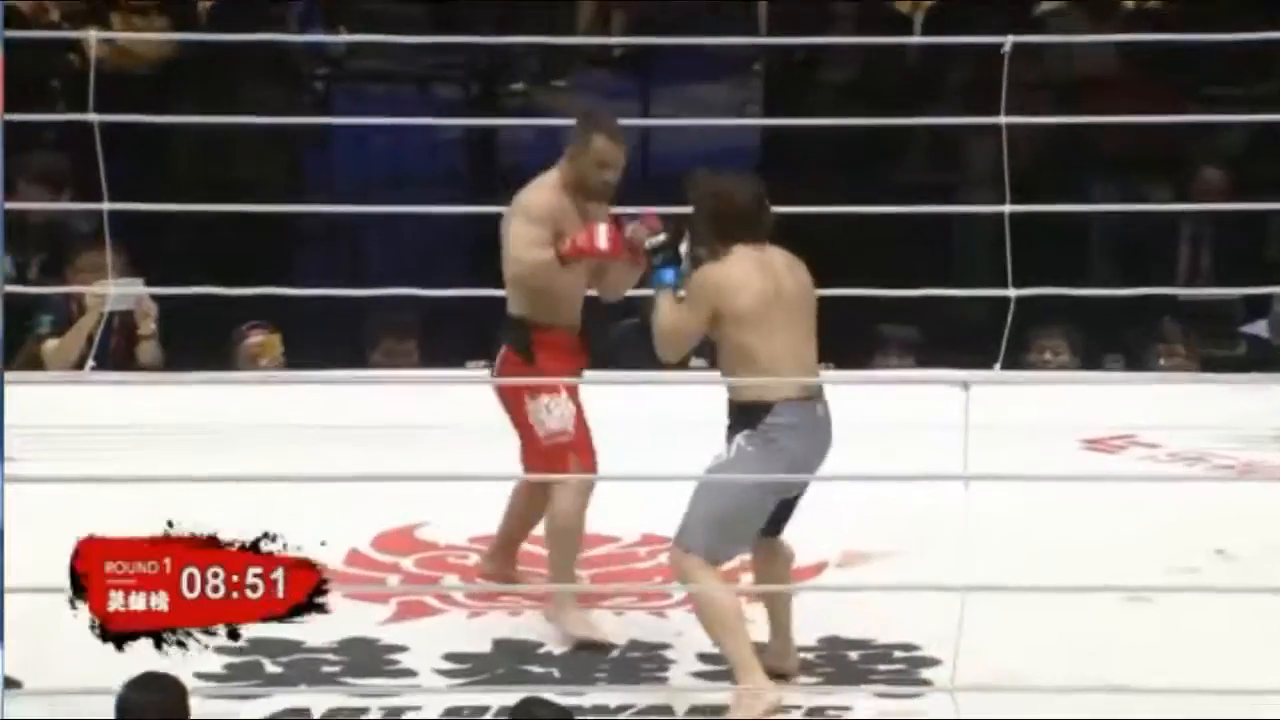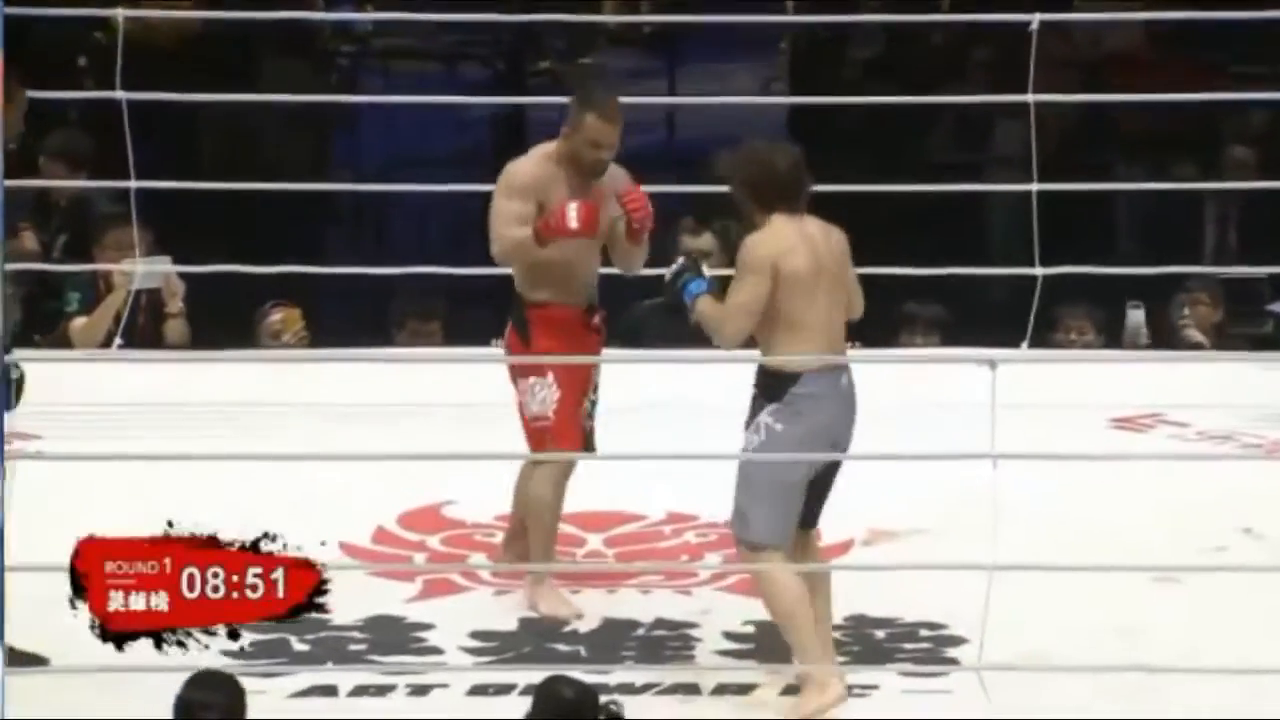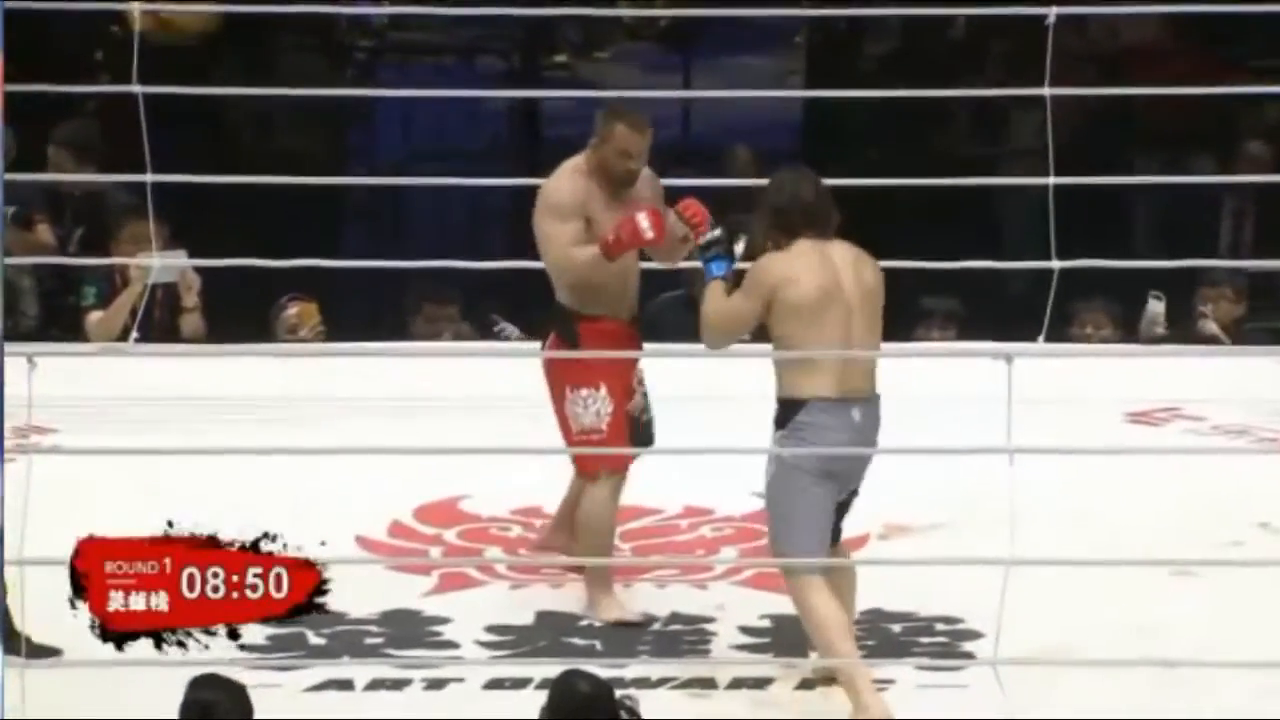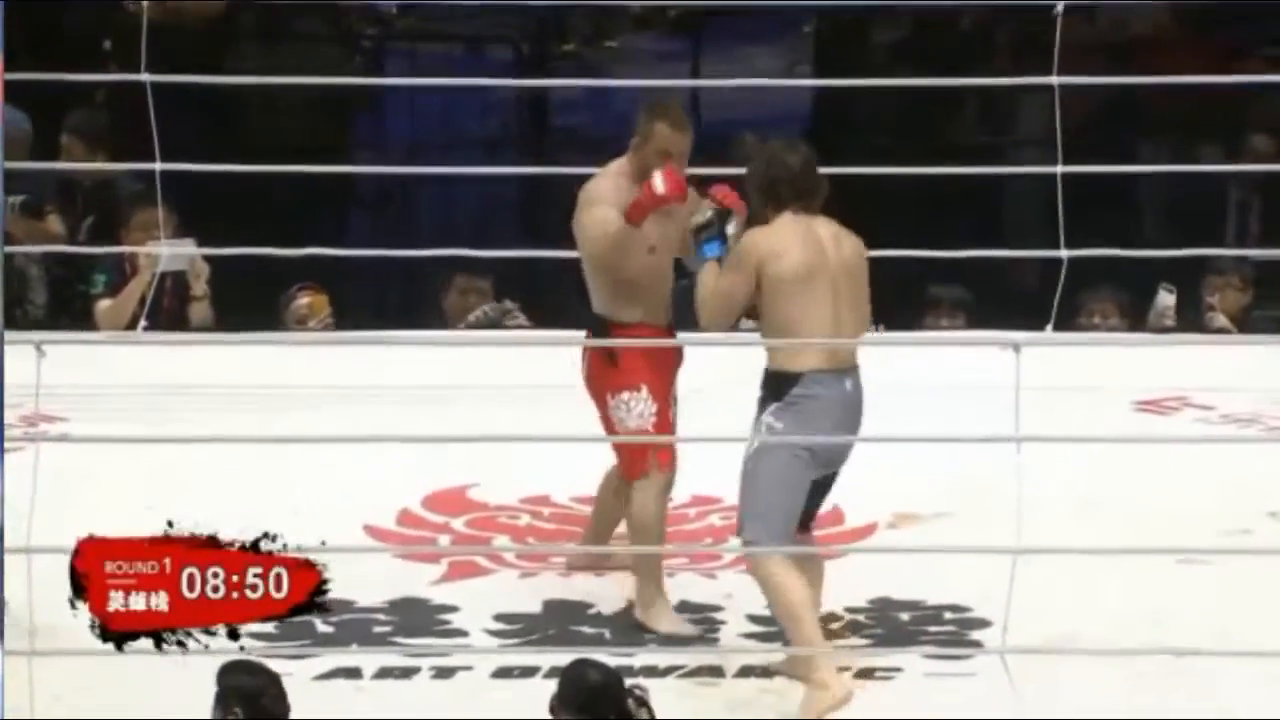
dt=0.5s
person 1, frame 1
left shoulder: (715, 277)
right shoulder: (790, 265)
left elbow: (669, 346)
left wrist: (666, 274)
left hip: (767, 430)
right hip: (810, 421)
left knee: (691, 559)
right knee: (764, 531)
right ankle: (782, 650)
person 1, frame 2
left shoulder: (763, 244)
right shoulder: (833, 236)
left elbow: (731, 330)
left wrist: (692, 287)
left hip: (793, 399)
right hip: (836, 392)
left knee: (763, 547)
right knee: (797, 532)
right ankle: (823, 659)
person 1, frame 3
left shoulder: (773, 269)
right shoulder: (866, 266)
left elbow: (714, 334)
left wrist: (716, 267)
left hip: (810, 425)
right hip: (862, 418)
left knee: (805, 573)
right knee: (825, 540)
right ankle: (842, 654)
person 1, frame 4
left shoulder: (759, 242)
right shoulder: (849, 243)
left elbow: (713, 317)
left wrist: (711, 248)
left hip: (796, 400)
right hip: (846, 395)
left knee: (763, 550)
right knee: (795, 528)
right ankle: (807, 655)
person 2, frame 1
left shoulder: (594, 208)
right shoulder: (540, 201)
left elbow: (612, 287)
right elbow: (519, 268)
left wrist: (636, 249)
right wrist: (573, 252)
left hip: (557, 348)
right hip: (531, 353)
left knee: (548, 466)
right knee: (575, 472)
left ankle: (499, 561)
right ankle: (562, 601)
person 2, frame 2
left shoulder: (617, 181)
right shoulder: (527, 174)
left elbow: (630, 265)
right elbow: (501, 247)
left wrist: (637, 228)
right wrist: (549, 230)
left hip: (585, 323)
right hip: (537, 327)
left knee: (554, 449)
right knee: (557, 453)
left ankle: (518, 542)
right ankle: (540, 581)
person 2, frame 3
left shoulder: (644, 184)
right shoulder: (563, 190)
left elbow: (666, 257)
right elbow: (564, 268)
left wrist: (686, 230)
right wrist: (616, 244)
left hip: (621, 332)
right hip: (580, 340)
left knee: (622, 448)
right knee: (605, 467)
left ankle: (562, 533)
right ankle: (599, 593)
person 2, frame 4
left shoulder: (677, 193)
right shoulder: (604, 191)
right elbow: (598, 252)
right wrist: (639, 209)
left hip: (657, 339)
right hip: (618, 346)
left knee: (638, 461)
right knee: (655, 467)
left ankle: (590, 549)
right ankle: (651, 600)
